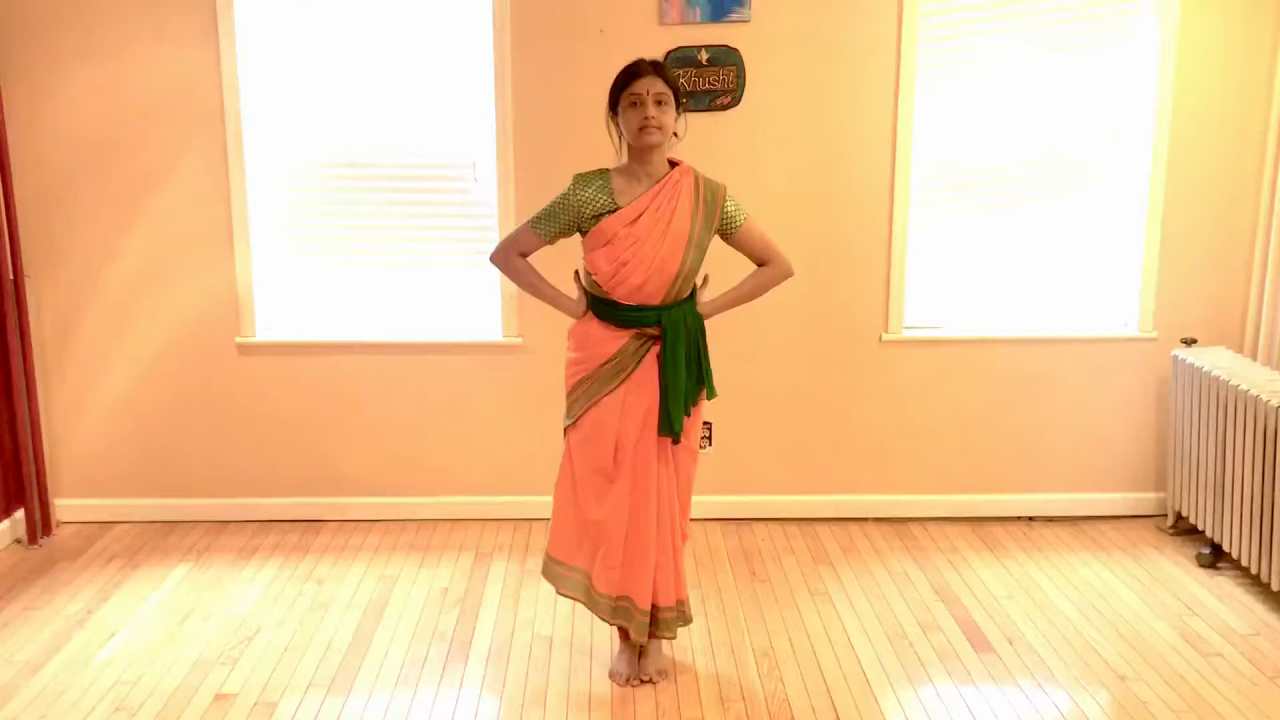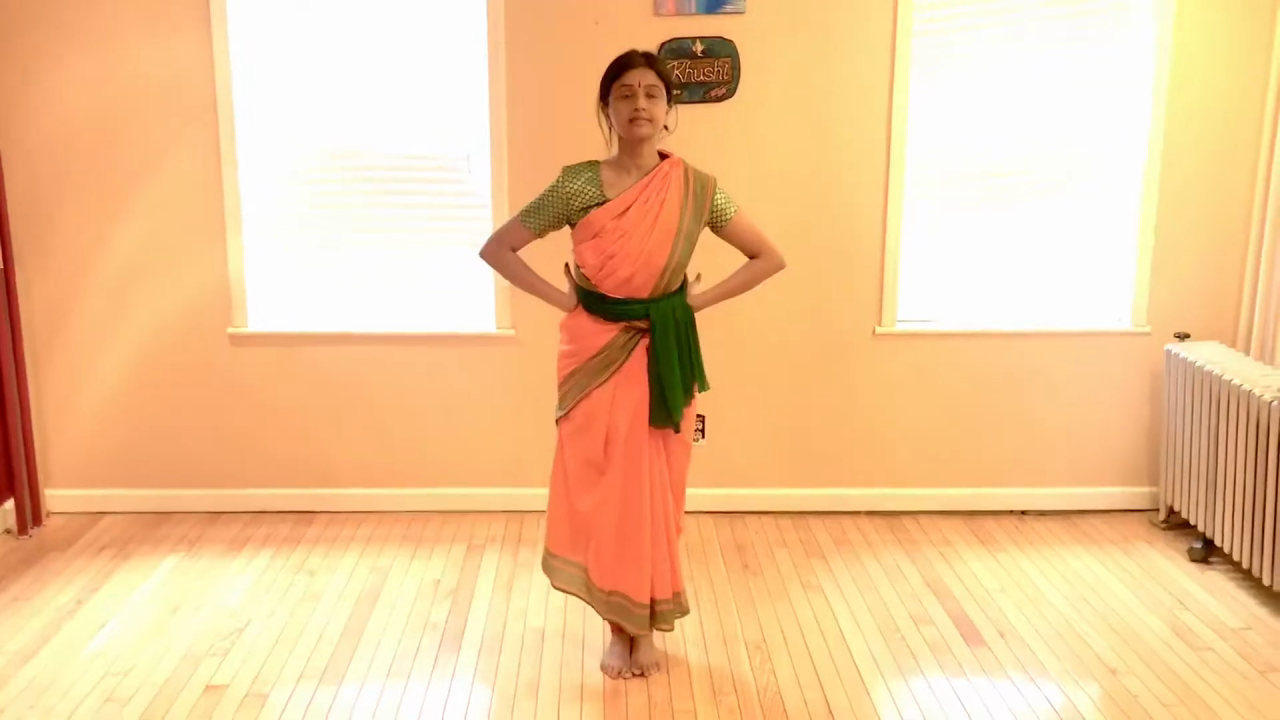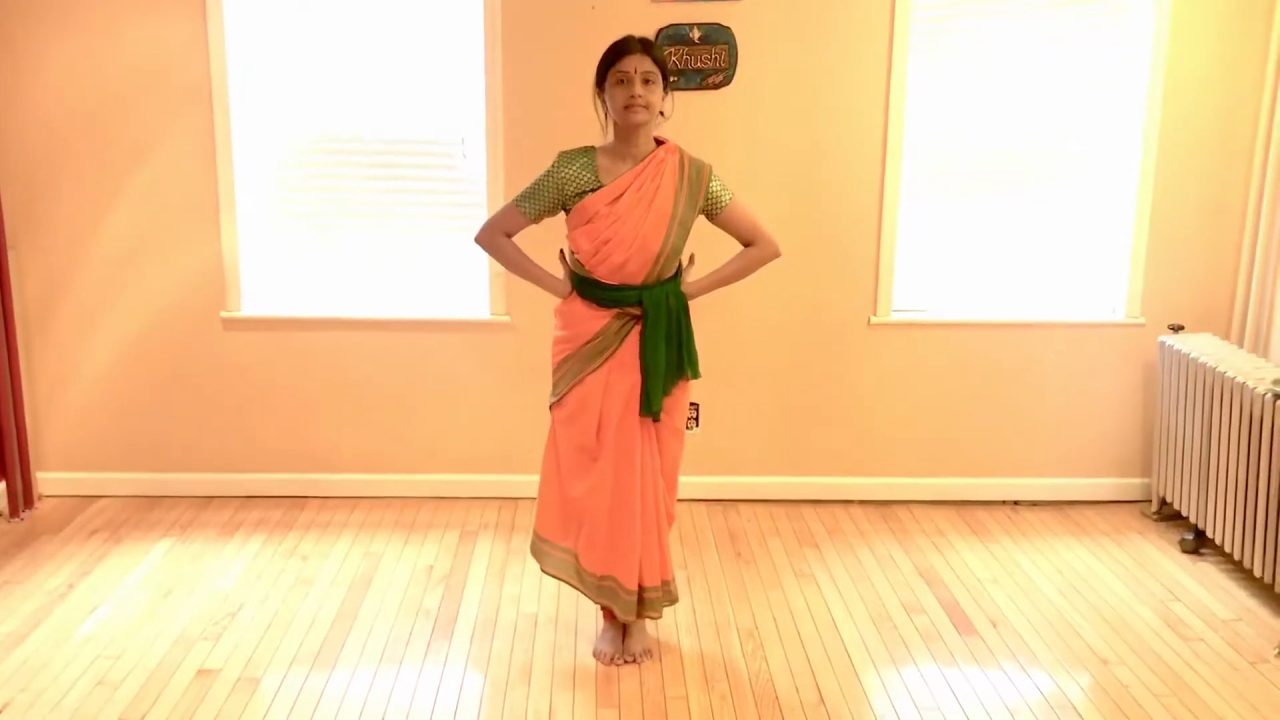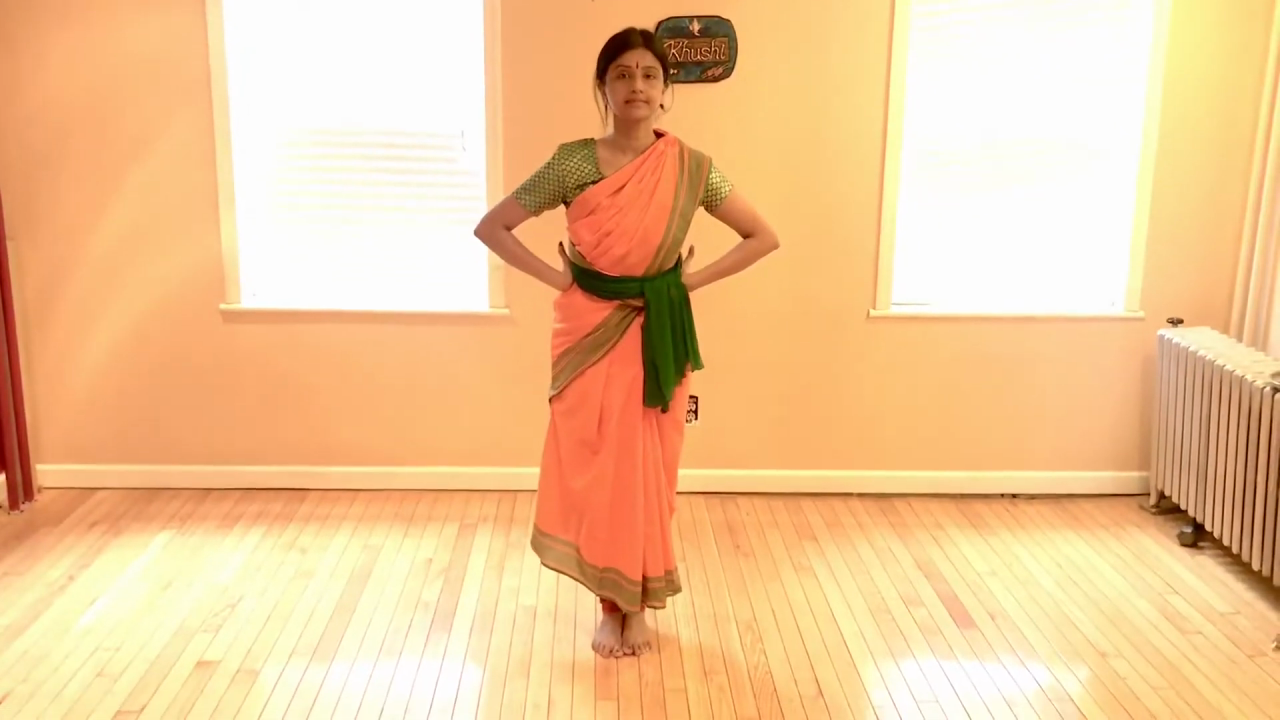
dt=0.4s
person 1, frame 1
left shoulder: (705, 196)
right shoulder: (588, 192)
left elbow: (777, 264)
right elbow: (506, 253)
left wrist: (708, 306)
right wrist: (572, 305)
left hip: (671, 363)
right hip: (604, 360)
left knee: (662, 495)
right knee: (609, 492)
left ankle: (654, 631)
right ankle: (625, 632)
person 1, frame 2
left shoulder: (696, 189)
right shoulder: (577, 185)
left elbow: (769, 257)
right elbow: (496, 249)
left wrist: (699, 300)
right wrist: (563, 299)
left hip: (663, 356)
right hip: (595, 353)
left knee: (655, 488)
right knee: (601, 488)
left ankle: (648, 626)
right ankle: (618, 626)
person 1, frame 3
left shoulder: (691, 176)
right shoulder: (571, 170)
left elbow: (764, 245)
right elbow: (490, 233)
left wrist: (693, 288)
right wrist: (557, 285)
left hip: (656, 343)
right hip: (589, 340)
left knee: (647, 476)
right knee: (594, 476)
left ankle: (638, 611)
right ankle: (609, 612)
person 1, frame 4
left shoulder: (691, 168)
right shoulder: (573, 163)
left elbow: (763, 237)
right elbow: (491, 227)
left wrist: (693, 279)
right wrist: (557, 277)
left hip: (657, 334)
right hip: (589, 332)
left knee: (648, 468)
right knee: (594, 468)
left ankle: (639, 603)
right ankle: (609, 605)
